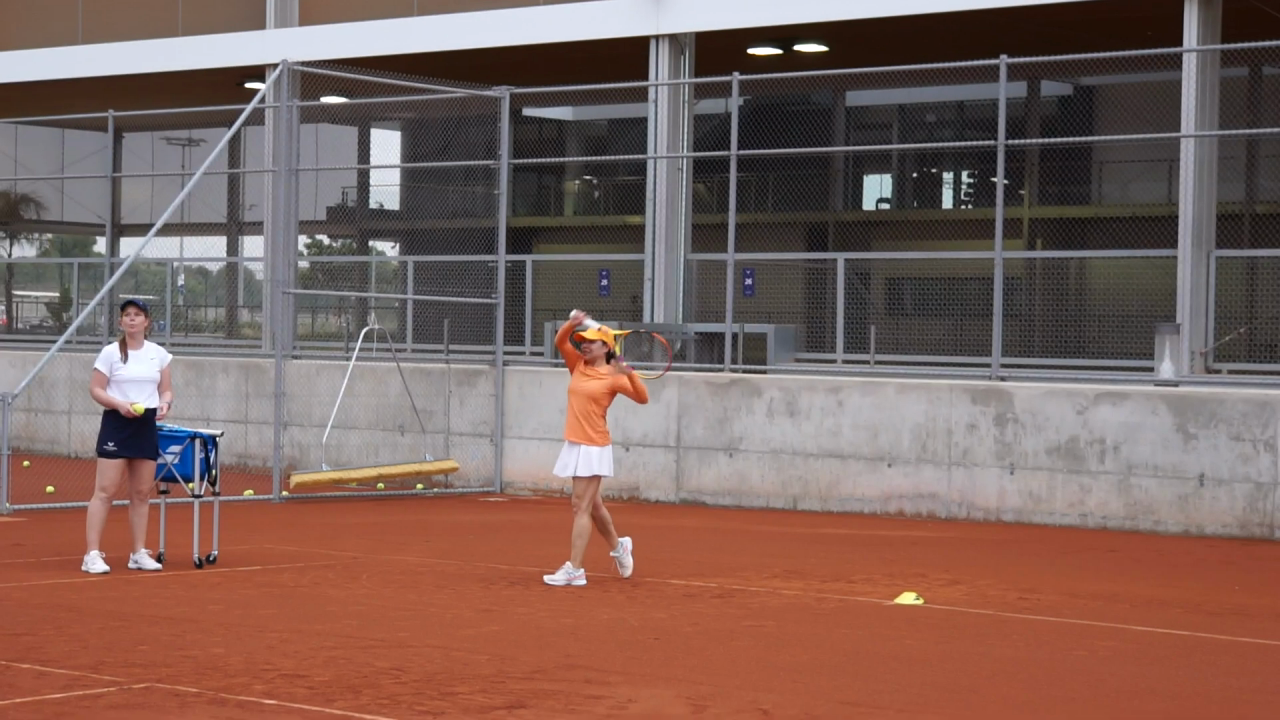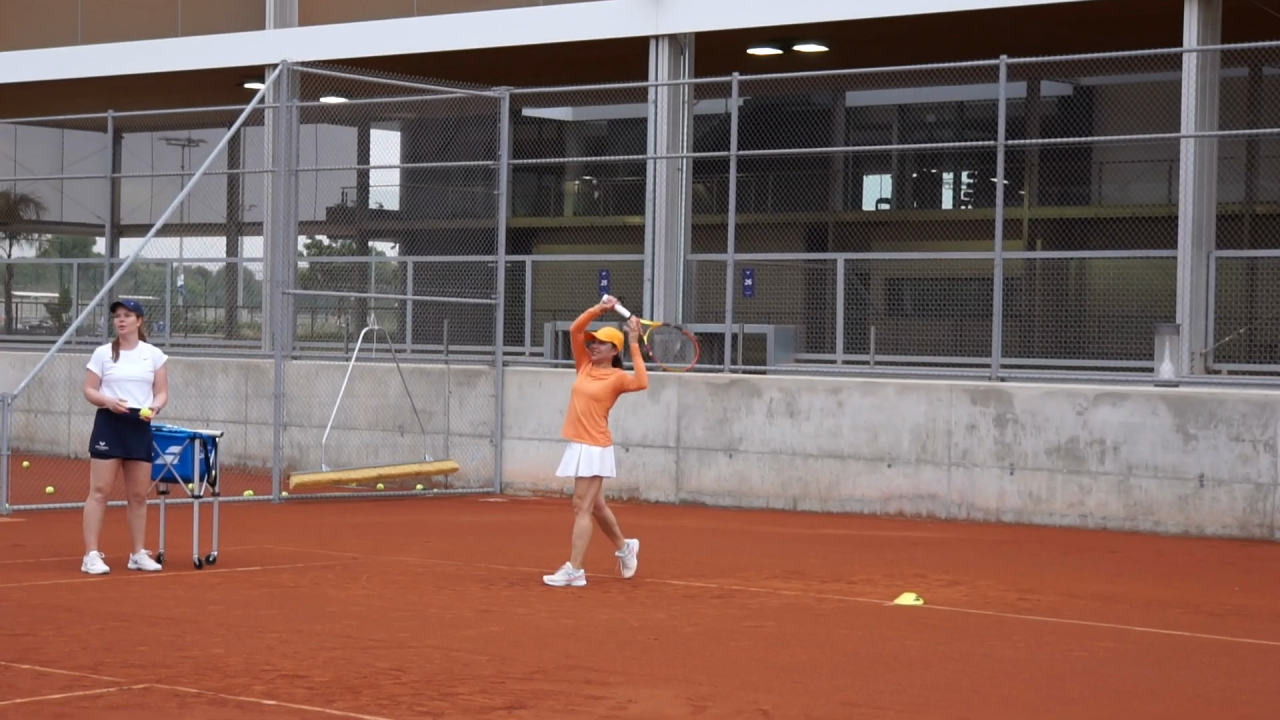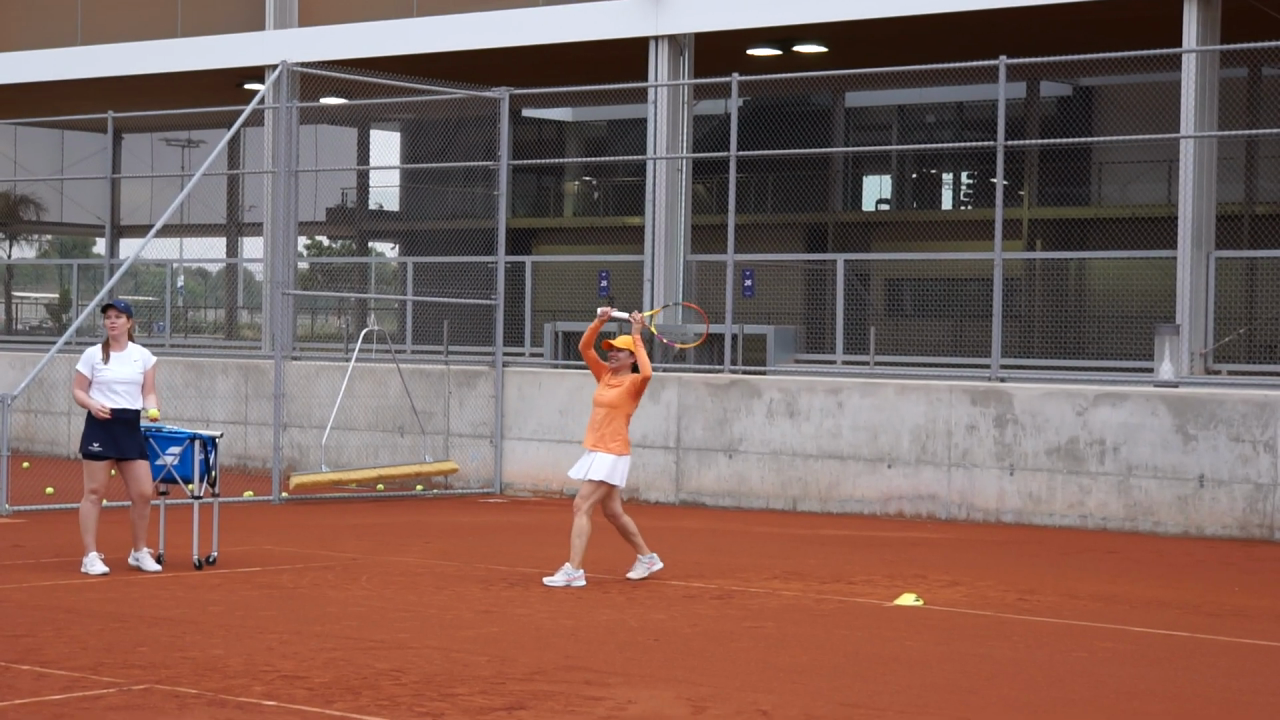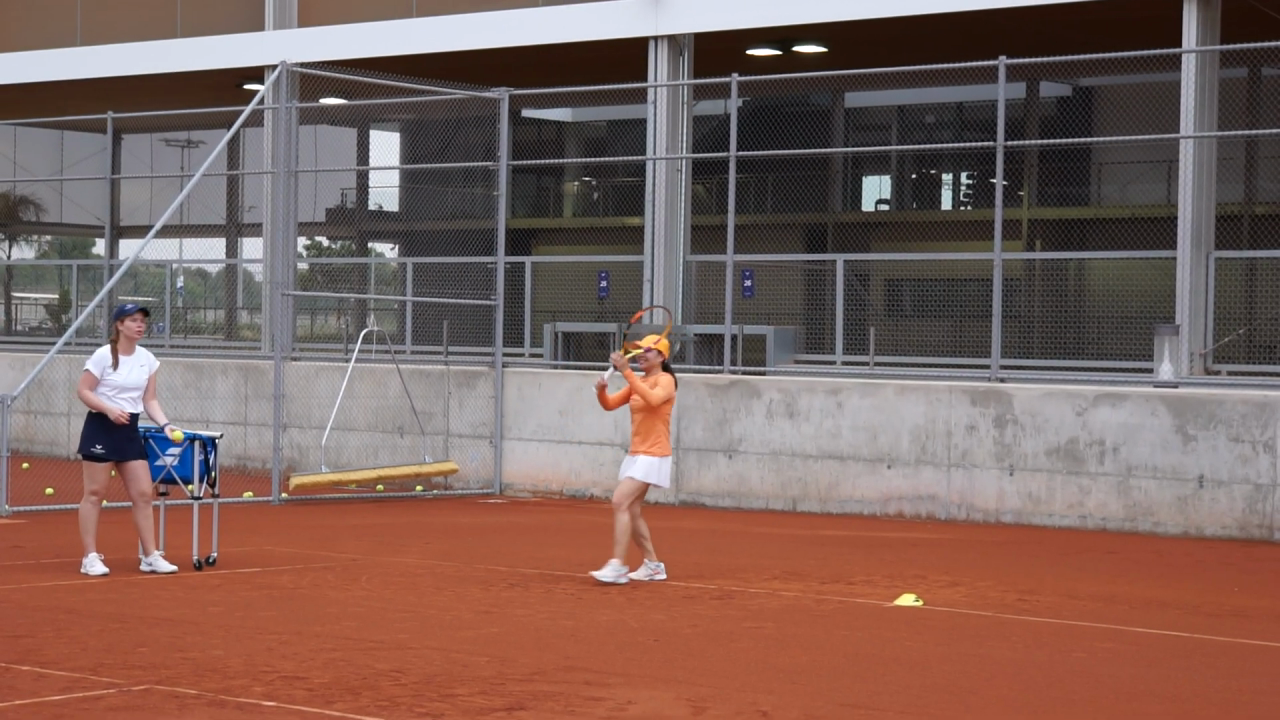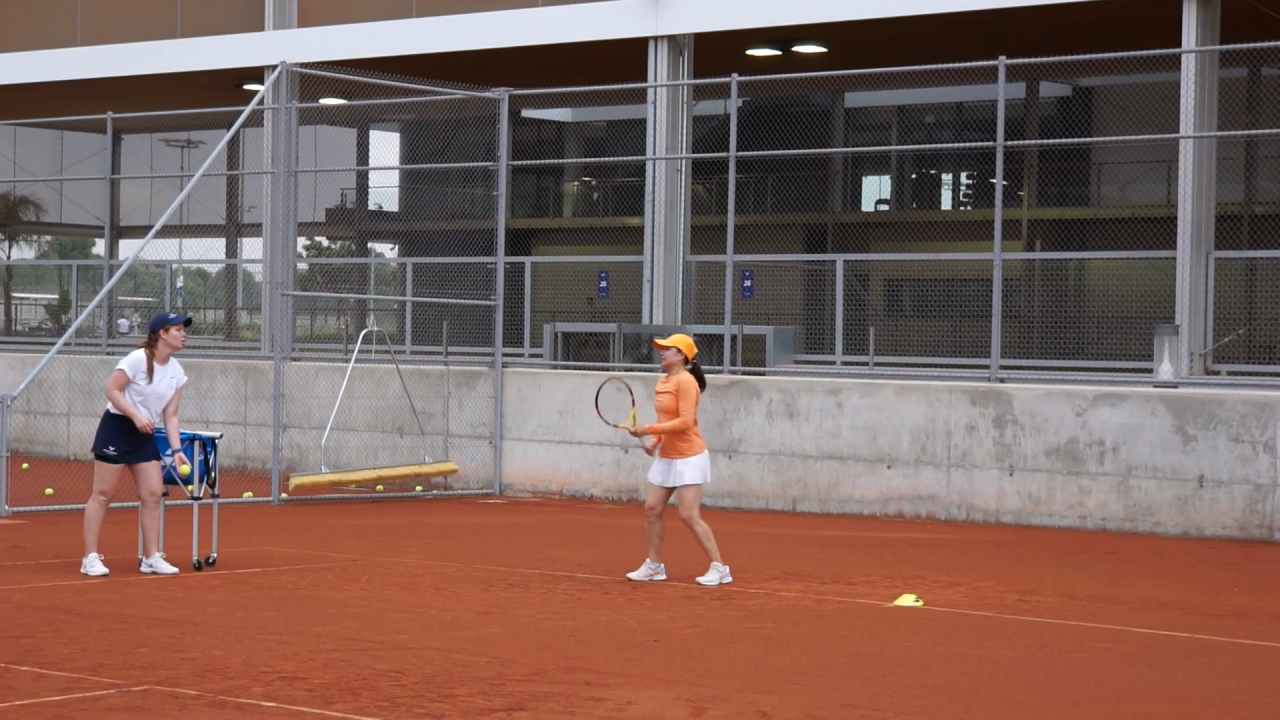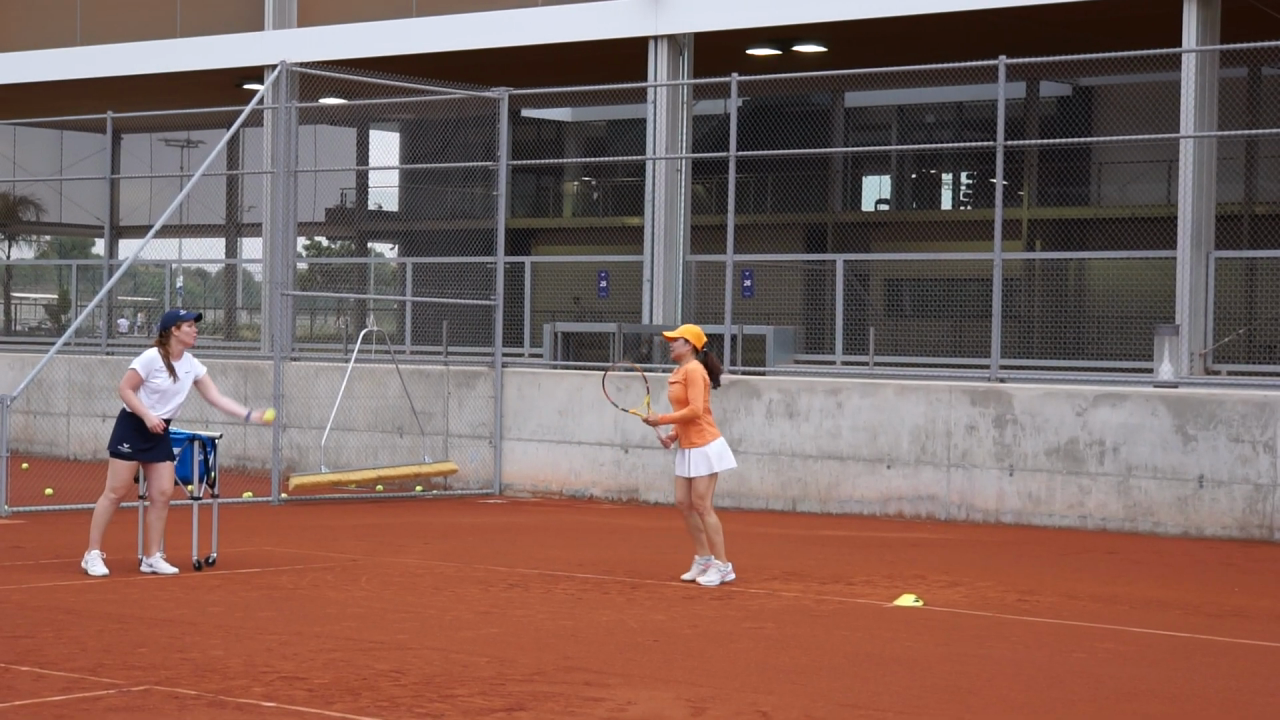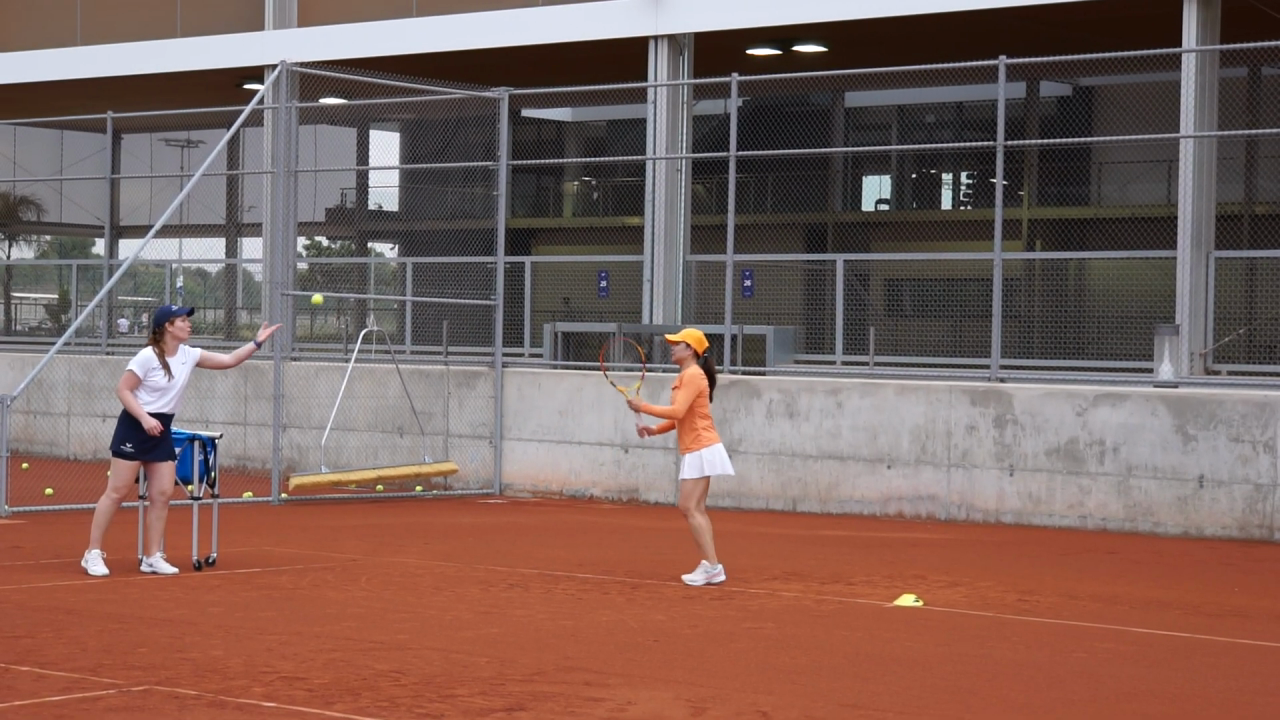
dt=0.3s
person 1, frame 1
left shoulder: (160, 354)
right shoulder: (110, 352)
left elbow: (166, 390)
right elbow: (95, 390)
left wrist: (165, 404)
right wrist: (119, 404)
left hip: (146, 427)
right hip: (116, 425)
left knee: (141, 494)
right knee: (105, 491)
left ankle: (138, 554)
right ankle: (92, 555)
person 1, frame 2
left shoulder: (154, 355)
right shoulder: (103, 353)
left elbow: (161, 393)
right elbow: (88, 390)
left wrist: (155, 407)
right wrist: (108, 401)
left hip: (140, 428)
right hip: (109, 425)
left knee: (138, 496)
right knee: (100, 492)
left ankle: (138, 555)
right ankle: (91, 555)
person 1, frame 3
left shoulder: (144, 356)
right shoulder: (93, 354)
left elbow: (149, 393)
right elbow: (77, 391)
left wrist: (153, 410)
right wrist: (92, 405)
left hip: (131, 428)
right hip: (100, 427)
left knee: (144, 494)
right knee: (94, 493)
left ankle: (140, 552)
right ankle: (90, 556)
person 1, frame 4
left shoulder: (148, 359)
right shoulder: (103, 355)
left elbow: (149, 400)
right elbow: (83, 391)
left wrist: (165, 424)
right wrist: (109, 409)
left hip: (130, 431)
right hip: (101, 428)
left knee: (143, 494)
right knee: (94, 494)
left ankle: (151, 557)
right ankle: (90, 557)
person 1, frame 5
left shoulder: (177, 371)
right shoulder: (138, 359)
left elbow: (170, 415)
right elbow: (112, 390)
left wrist: (177, 449)
right wrist: (136, 416)
left hip: (144, 436)
right hip: (116, 429)
left knee: (153, 495)
right knee: (103, 494)
left ankle: (152, 558)
right ankle: (91, 557)
person 1, frame 6
left shoulder: (192, 364)
right shoulder: (151, 357)
left elbow: (217, 398)
right elbow: (124, 389)
left wrist: (248, 414)
right wrist: (147, 415)
left hip: (161, 434)
right hip: (133, 428)
left knee: (162, 495)
right knee: (114, 492)
left ankle: (151, 558)
right ankle: (92, 554)
person 1, frame 7
left shoulder: (189, 354)
right shoulder: (147, 356)
left elbow: (228, 360)
right elbow: (123, 390)
left wrist: (256, 343)
right wrist: (144, 418)
left hip: (162, 431)
right hip: (135, 427)
left knee: (162, 495)
right knee: (116, 492)
left ankle: (152, 557)
right ankle: (93, 554)
person 2, frame 1
left shoulder: (614, 376)
right shoulder: (578, 365)
left elbow: (642, 399)
right elbow: (560, 341)
left wrist: (629, 373)
right wrist: (572, 322)
left hip: (593, 448)
right hip: (575, 445)
left knee: (580, 507)
right knee: (592, 504)
left ankle: (574, 570)
right ankle: (618, 547)
person 2, frame 2
left shoulder: (617, 377)
right shoulder: (584, 365)
left elbow: (642, 384)
right elbow: (575, 330)
left wrist: (634, 344)
right wrist: (599, 309)
left hip: (594, 447)
right hip: (578, 445)
left knee: (581, 508)
right knee: (595, 505)
left ankle: (574, 570)
right ankle: (624, 547)
person 2, frame 3
left shoulder: (635, 382)
right shoulder: (606, 375)
left elbow: (645, 373)
right elbow: (584, 349)
left wrist: (635, 336)
right wrist: (598, 323)
left hip: (612, 456)
right hip: (597, 453)
left knee: (581, 508)
right knee: (612, 510)
left ankle: (573, 570)
right ankle: (647, 557)
person 2, frame 4
left shoulder: (665, 380)
right shoulder: (636, 383)
left elbow: (652, 400)
right elbow: (609, 404)
left wrist: (626, 372)
right wrist: (601, 390)
left hip: (654, 456)
right hip: (636, 455)
left knee: (619, 502)
right knee: (632, 512)
left ankle: (617, 564)
right ankle: (652, 564)
person 2, frame 5
left shoulder: (685, 381)
right shoulder: (663, 381)
left elbow: (685, 422)
left wrist: (649, 430)
right wrist: (655, 441)
left hip: (689, 457)
right hip: (667, 458)
left knee: (689, 515)
right knee: (652, 509)
left ankle: (719, 567)
right ankle: (653, 565)
person 2, frame 6
left shoulder: (694, 370)
right shoulder: (678, 372)
left elbow: (695, 411)
left wrist: (661, 420)
right wrist: (674, 434)
left hip: (703, 447)
right hip: (687, 448)
left knee: (701, 506)
right knee: (684, 504)
left ankle: (722, 565)
right ankle: (705, 559)
person 2, frame 7
left shoulder: (693, 374)
right shoulder: (685, 376)
left elbow: (677, 412)
left wrist: (643, 406)
right wrist: (654, 429)
left hip: (703, 449)
right hip: (694, 451)
left knee: (691, 509)
right knee: (690, 509)
left ankle: (712, 567)
right ankle: (709, 564)
